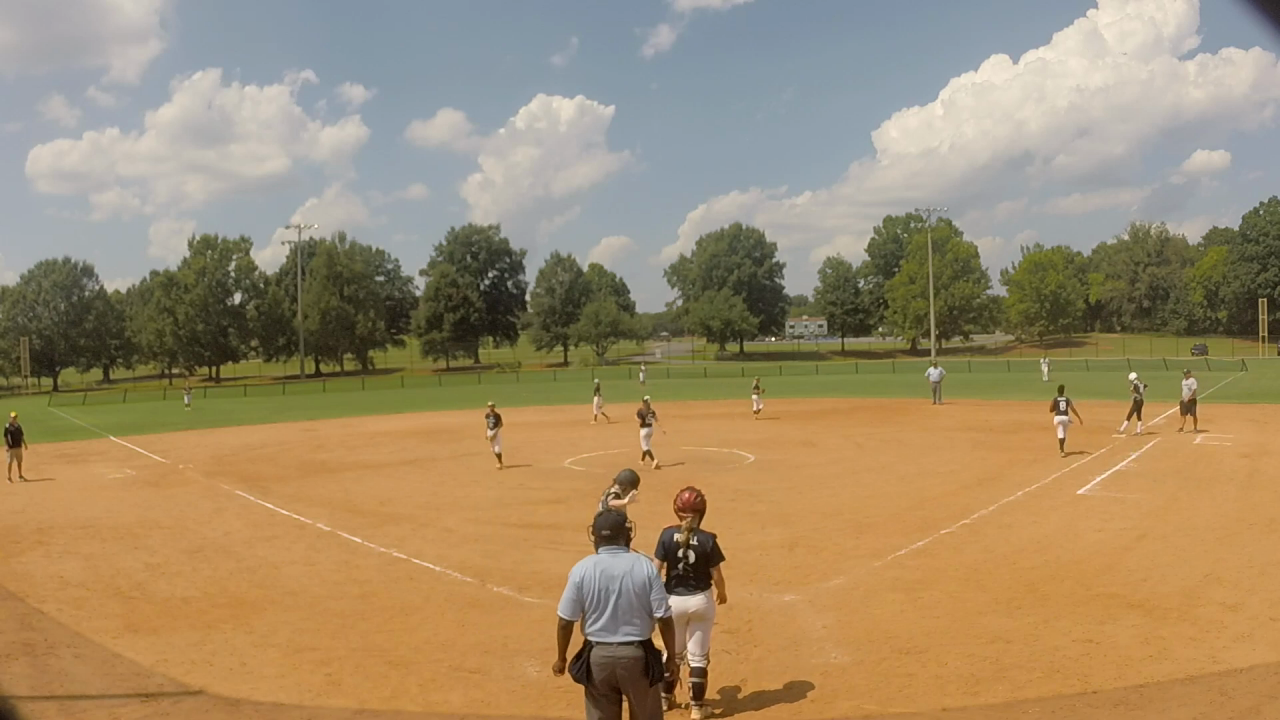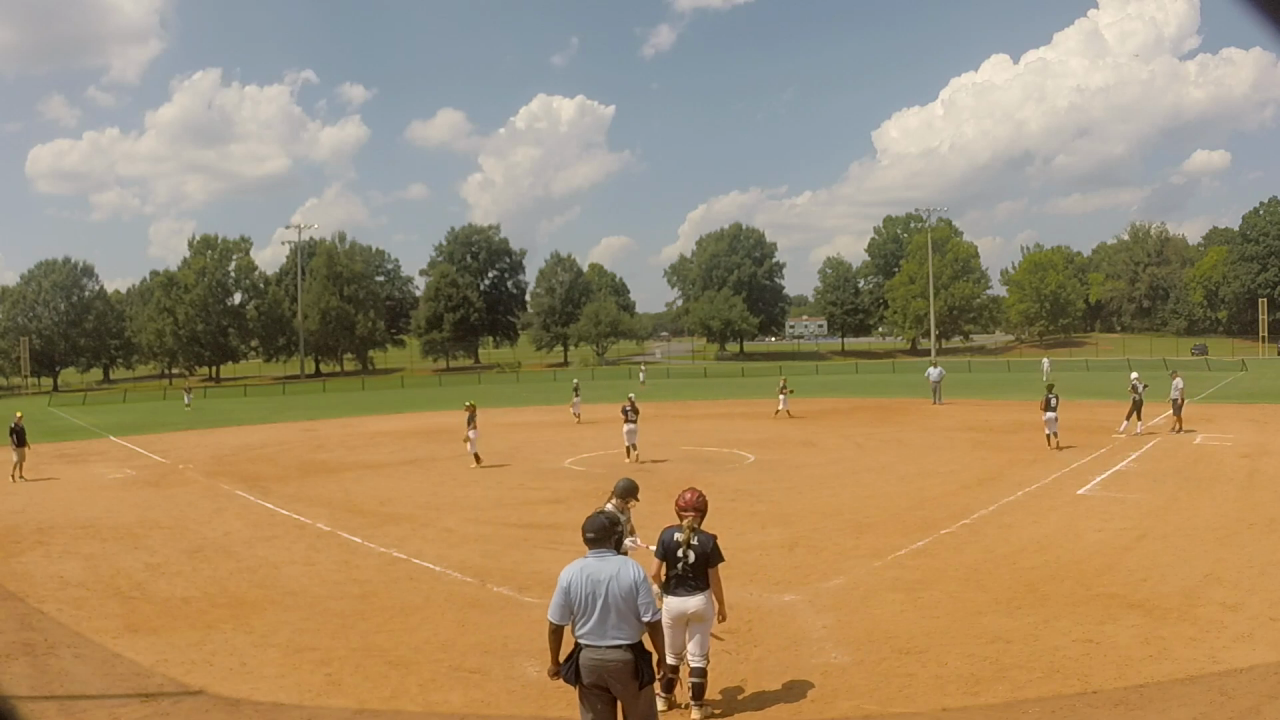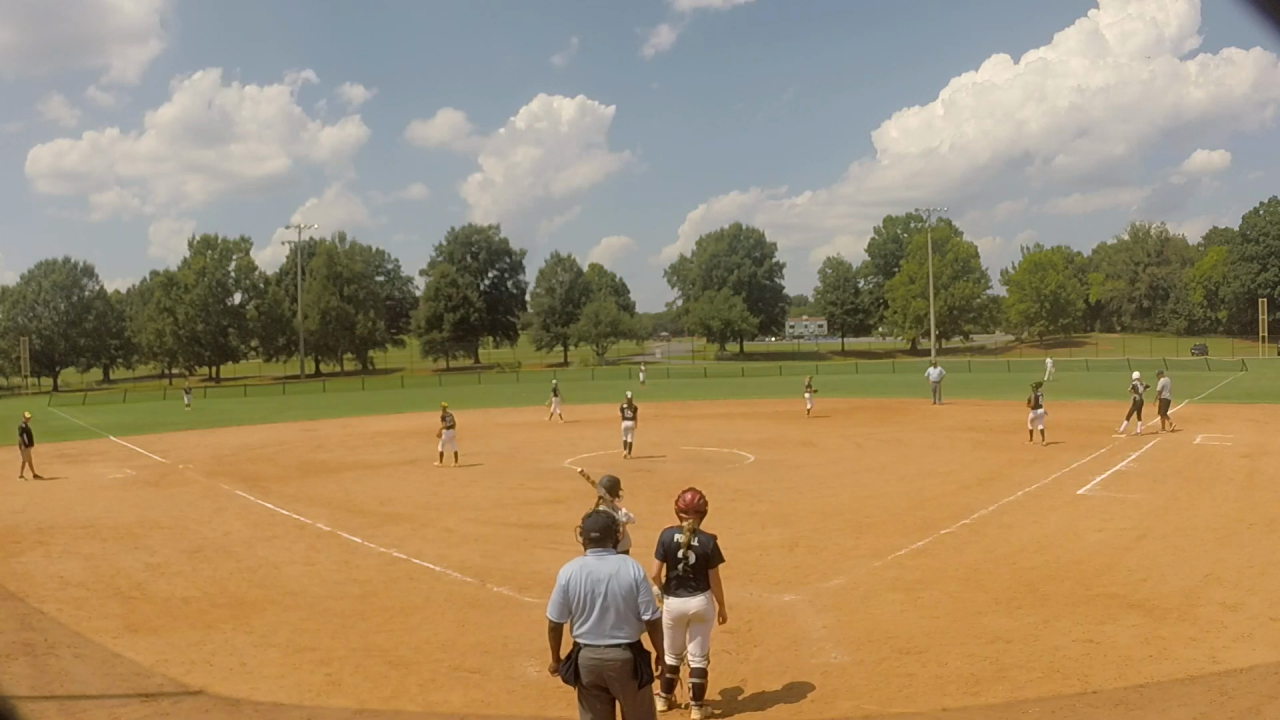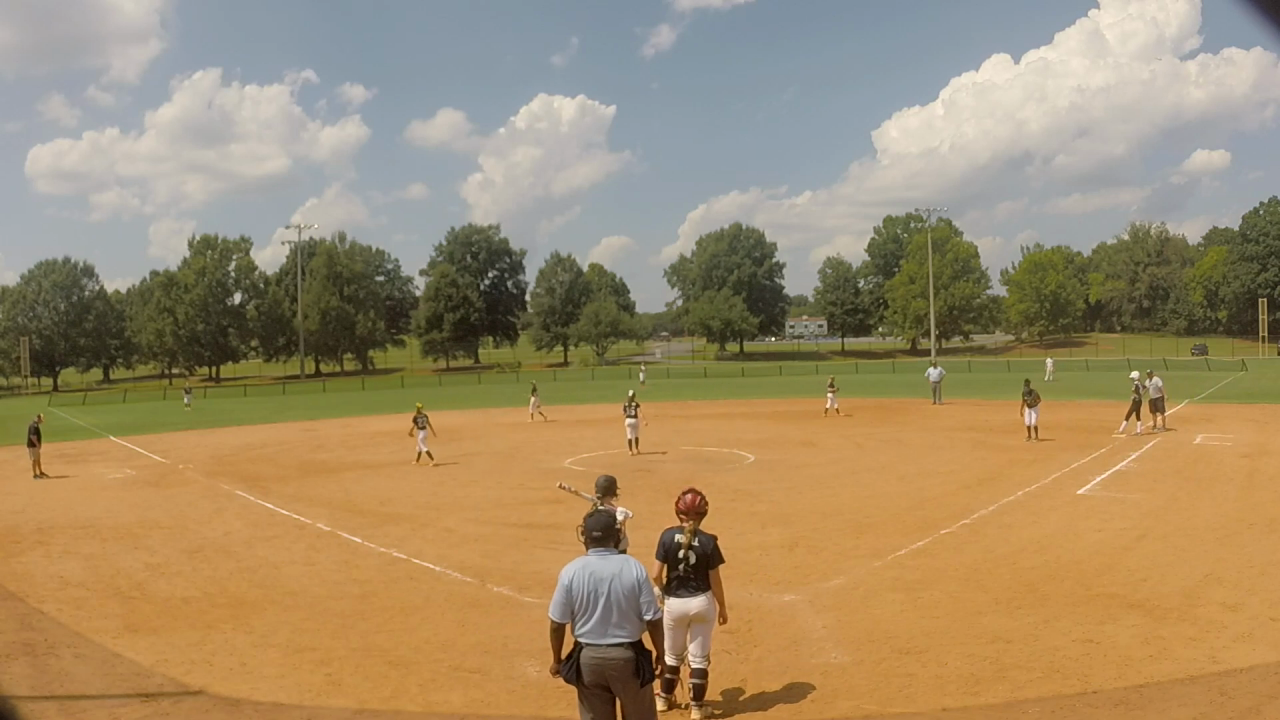
dt=0.7s
person 1, frame 1
left shoulder: (667, 535)
right shoulder: (707, 539)
left elbow: (656, 572)
right elbow: (716, 577)
left wrist: (662, 591)
right wrist: (722, 594)
left hip: (674, 601)
right hip: (701, 601)
left knee: (673, 653)
right knee: (698, 657)
left ankle: (665, 699)
person 1, frame 2
left shoulder: (667, 535)
right shoulder: (708, 540)
left elbow: (654, 572)
right elbow: (714, 579)
left wrist: (663, 589)
right wrist: (722, 606)
left hip: (673, 601)
right hip: (700, 602)
left knee: (672, 654)
right knee: (698, 657)
left ankle: (664, 699)
person 1, frame 3
left shoulder: (667, 535)
right shoulder: (708, 541)
left elbow: (654, 574)
right elbow: (714, 580)
left wrist: (663, 591)
right wrist: (722, 607)
left hip: (673, 602)
right hip: (701, 602)
left knee: (672, 654)
right knee: (698, 657)
left ankle: (664, 699)
person 1, frame 4
left shoulder: (668, 536)
right shoulder: (708, 541)
left elbow: (656, 575)
right elbow: (715, 581)
left wrist: (664, 591)
right wrist: (722, 607)
left hip: (674, 603)
right hip: (702, 603)
left knee: (672, 654)
right knee: (699, 657)
left ankle: (664, 699)
person 2, frame 1
left shoulder: (582, 569)
right shoulder: (644, 566)
left elbow: (565, 621)
right elbow: (664, 618)
left wrist: (561, 658)
right wrist: (671, 656)
left hip: (597, 655)
right hip: (637, 654)
person 2, frame 2
left shoulder: (570, 573)
right shoulder: (632, 569)
left elbow: (556, 625)
right elbow: (652, 621)
left wrist: (555, 661)
right wrist: (662, 657)
left hip: (588, 658)
right hip: (628, 657)
person 2, frame 3
left shoulder: (569, 572)
right shoulder: (631, 568)
left elbow: (555, 623)
right elbow: (651, 618)
left wrist: (556, 658)
right wrist: (660, 654)
left hip: (586, 658)
right hip: (627, 656)
person 2, frame 4
left shoulder: (571, 571)
right shoulder: (633, 567)
left elbow: (557, 623)
right elbow: (652, 619)
left wrist: (557, 660)
right wrist: (660, 653)
left hip: (588, 657)
right hip: (628, 655)
